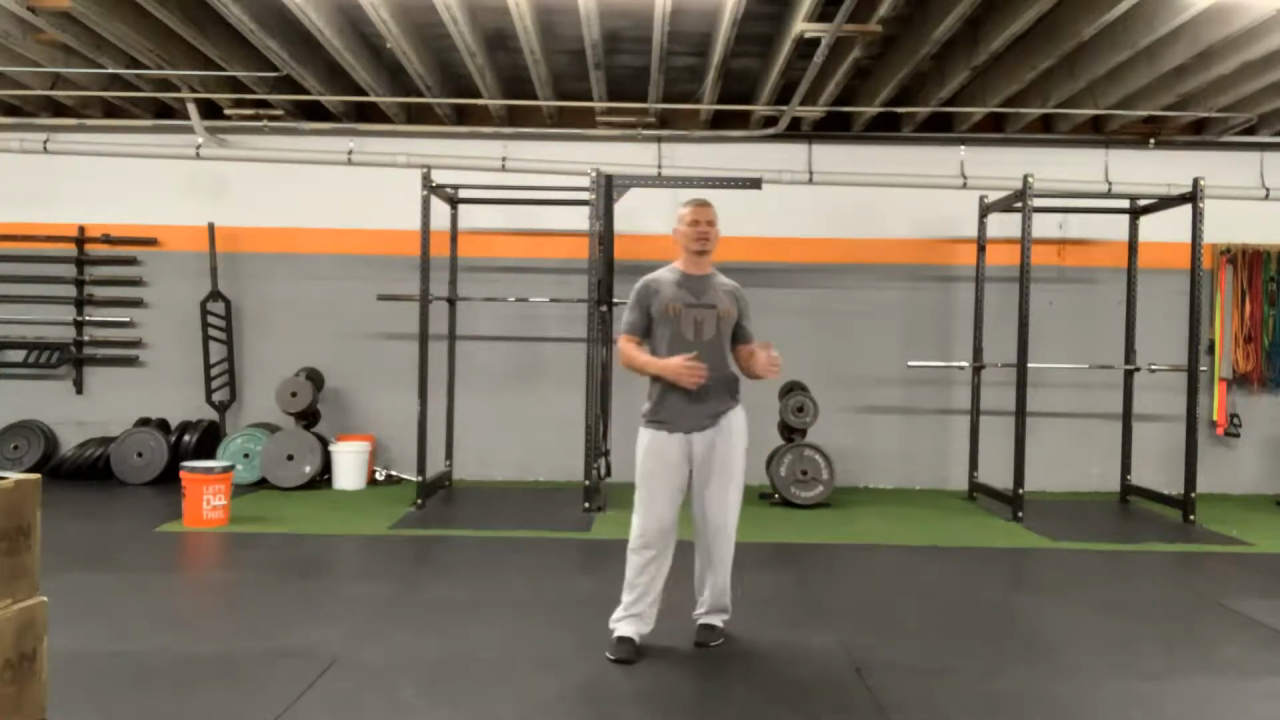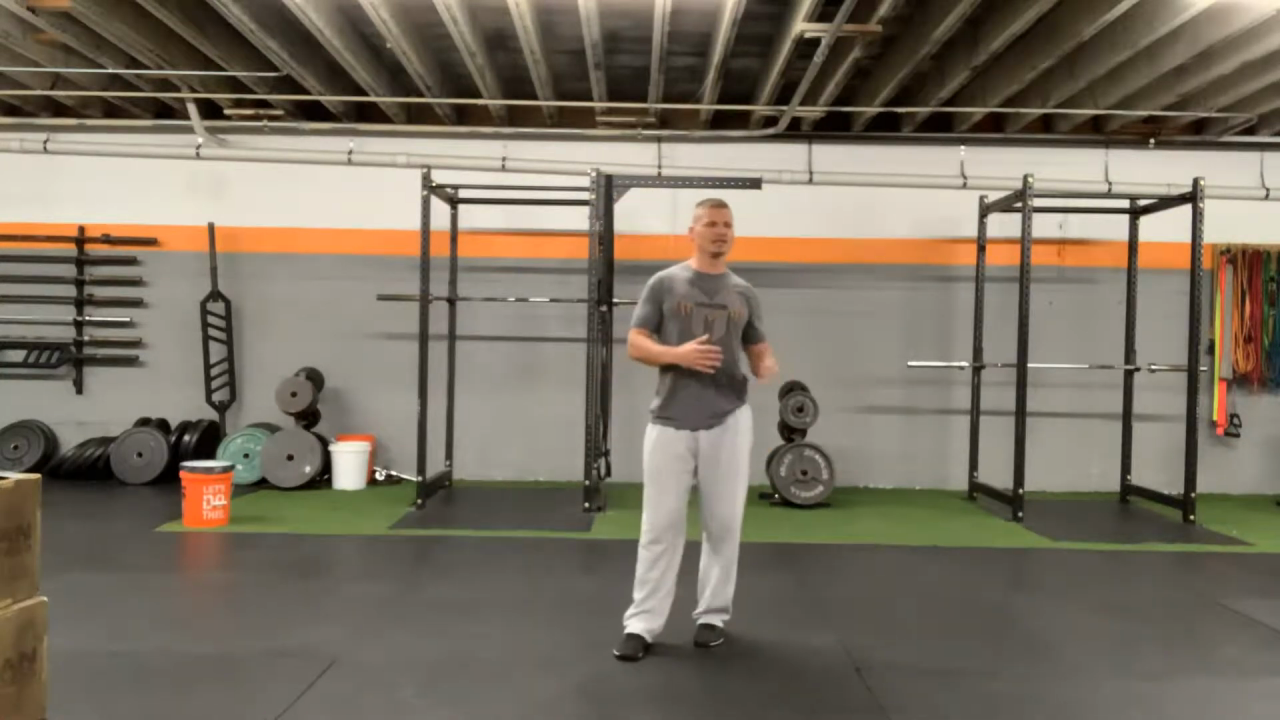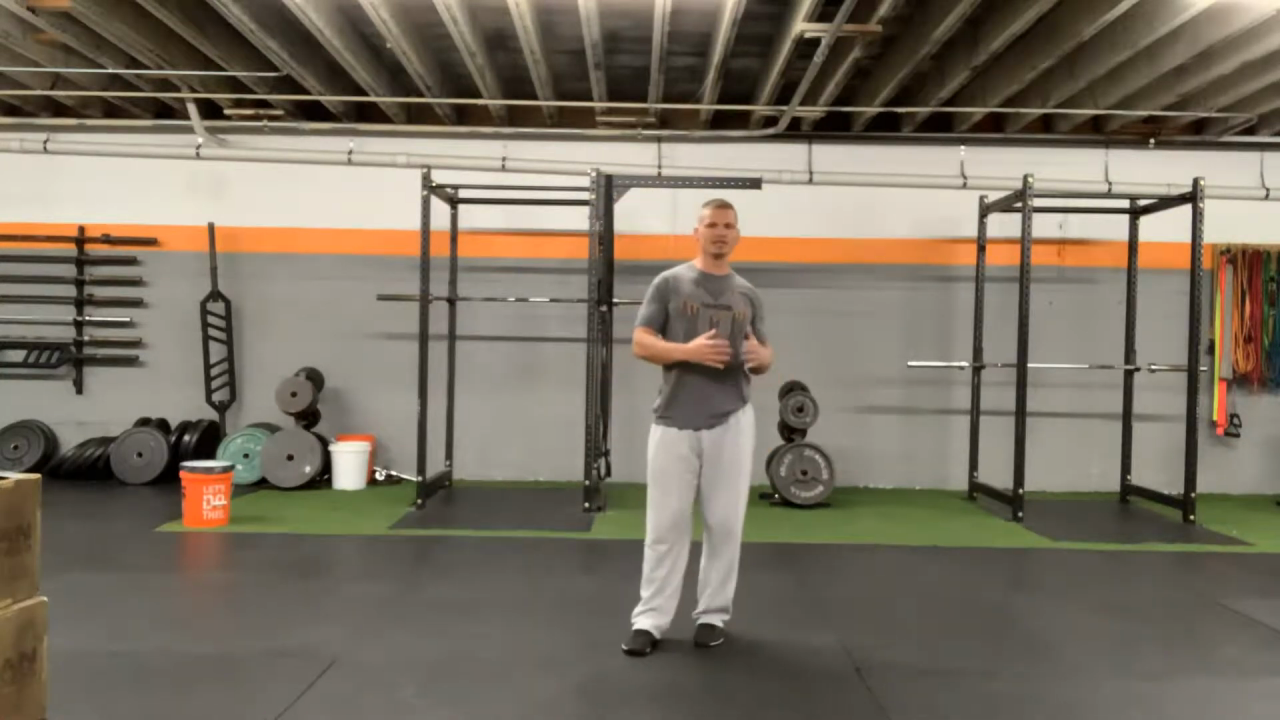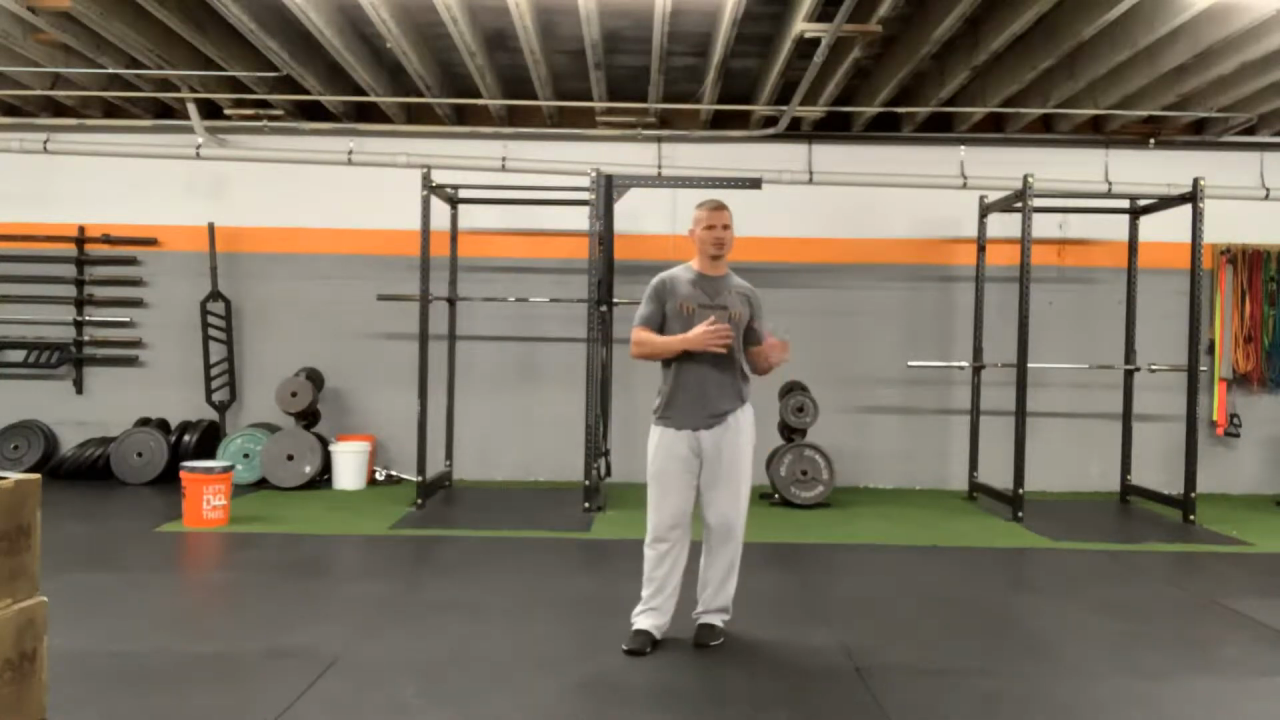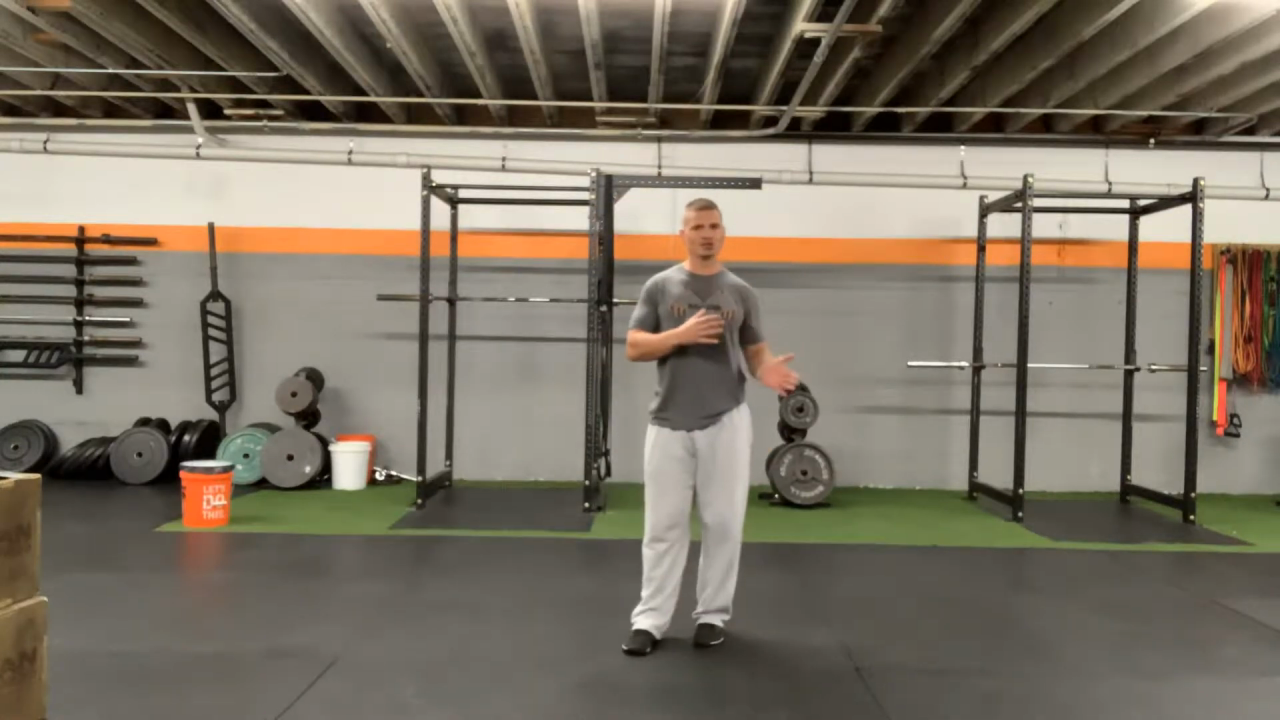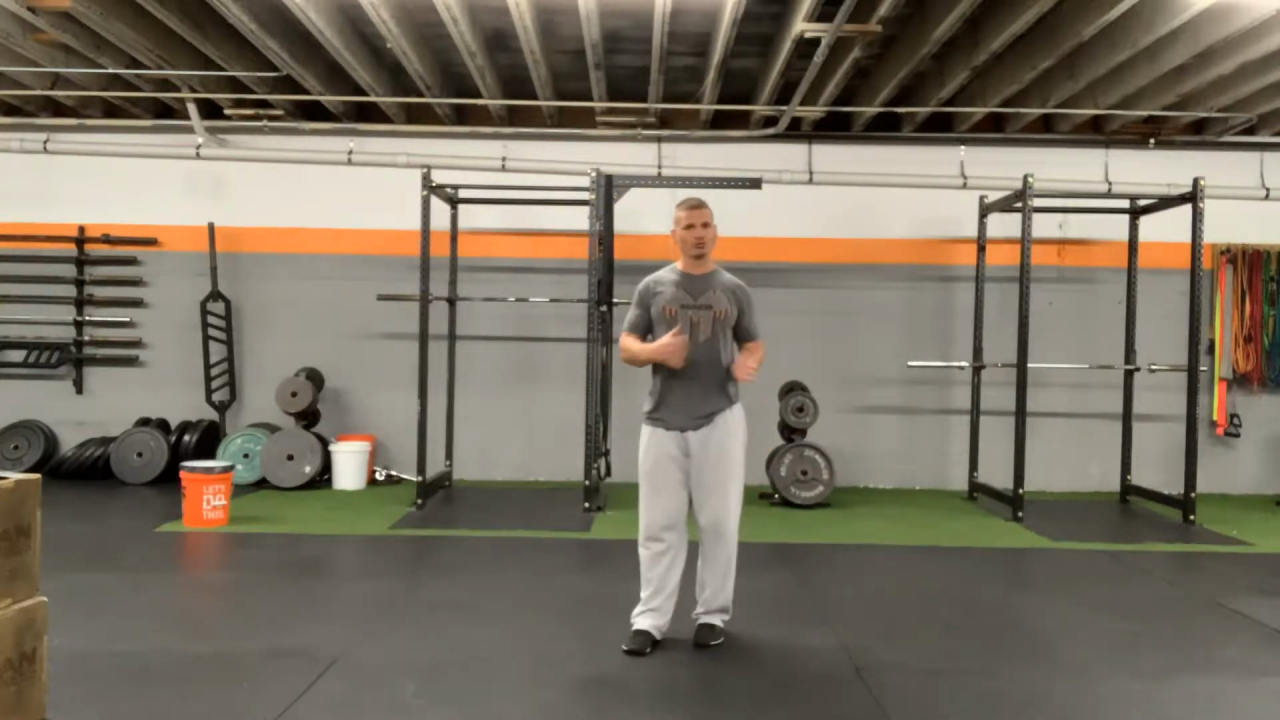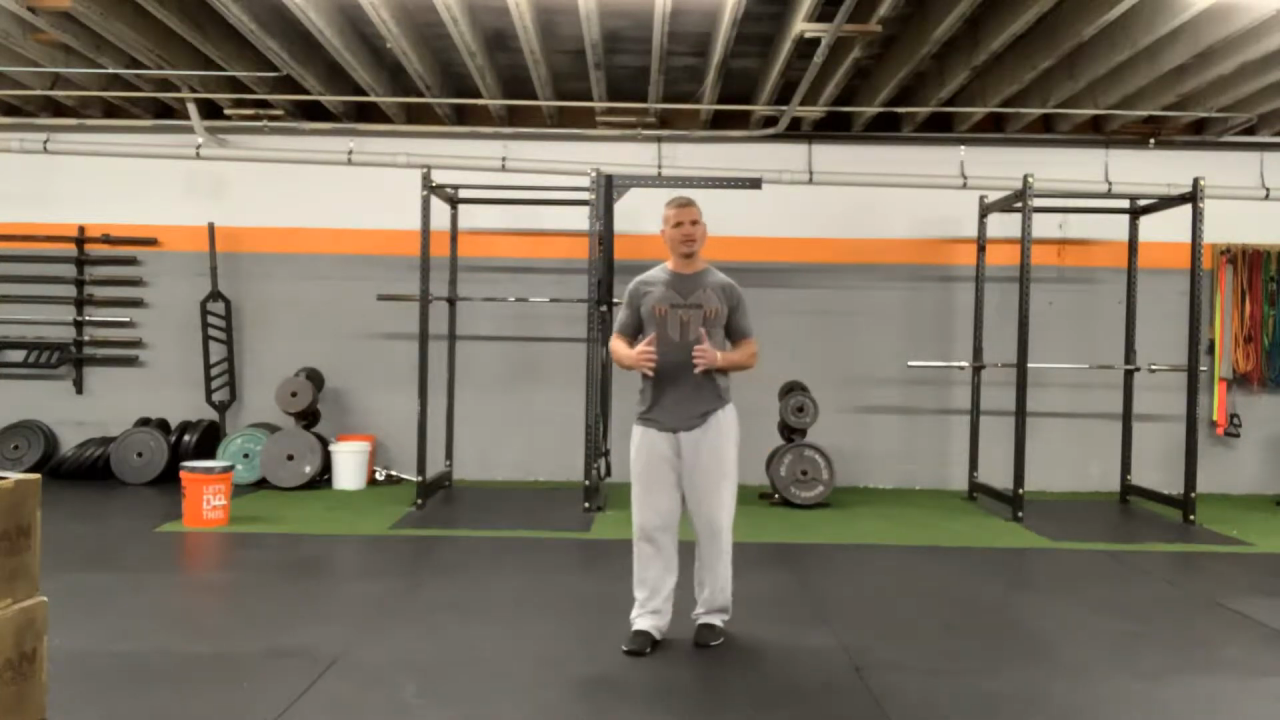
dt=0.2s
person 1, frame 1
left shoulder: (732, 293)
right shoulder: (651, 287)
left elbow: (746, 356)
right elbow: (625, 349)
left wrist: (763, 364)
right wrist: (663, 367)
left hip: (722, 423)
right hip: (663, 425)
left knee: (717, 526)
right knee: (652, 527)
left ankle: (712, 613)
right ankle: (629, 623)
person 1, frame 2
left shoulder: (744, 293)
right shoulder: (664, 283)
left elbow: (758, 352)
right elbow: (636, 344)
left wrist: (765, 368)
right wrist: (679, 355)
left hip: (728, 421)
right hip: (670, 422)
left knee: (723, 524)
right knee: (660, 524)
left ankle: (713, 613)
right ankle: (642, 622)
person 1, frame 3
left shoulder: (747, 294)
right shoulder: (669, 283)
left elbow: (762, 354)
right elbow: (641, 343)
left wrist: (761, 357)
right wrist: (688, 351)
left hip: (731, 421)
right hip: (674, 422)
left knee: (725, 524)
right knee: (666, 525)
left ankle: (713, 613)
right ankle: (650, 619)
person 1, frame 4
left shoulder: (746, 294)
right shoulder: (666, 284)
left elbow: (756, 360)
right elbow: (639, 344)
left wrist: (771, 357)
right wrist: (688, 340)
left hip: (730, 421)
right hip: (674, 422)
left knee: (725, 523)
right knee: (666, 525)
left ankle: (712, 613)
right ankle: (650, 619)
person 1, frame 5
left shoulder: (741, 292)
right shoulder: (659, 286)
left elbow: (755, 352)
right elbow: (634, 346)
left wrist: (768, 370)
right wrist: (681, 334)
left hip: (726, 421)
right hip: (670, 423)
left knee: (722, 523)
right knee: (664, 525)
left ankle: (712, 614)
right ankle: (650, 619)
person 1, frame 6
left shoulder: (734, 290)
right shoulder: (652, 287)
left elbow: (752, 347)
right elbow: (626, 346)
left wrist: (745, 366)
right wrist: (654, 351)
left hip: (719, 421)
right hip: (662, 423)
left knee: (718, 523)
right knee: (659, 526)
left ankle: (713, 614)
right ankle: (650, 619)
person 1, frame 7
left shoulder: (726, 288)
right shoulder: (642, 287)
left elbow: (748, 352)
right elbow: (617, 342)
left wrist: (719, 359)
right wrist: (631, 357)
left hip: (711, 421)
right hip: (654, 423)
left knee: (713, 524)
right knee: (652, 525)
left ankle: (712, 613)
right ankle: (648, 619)
